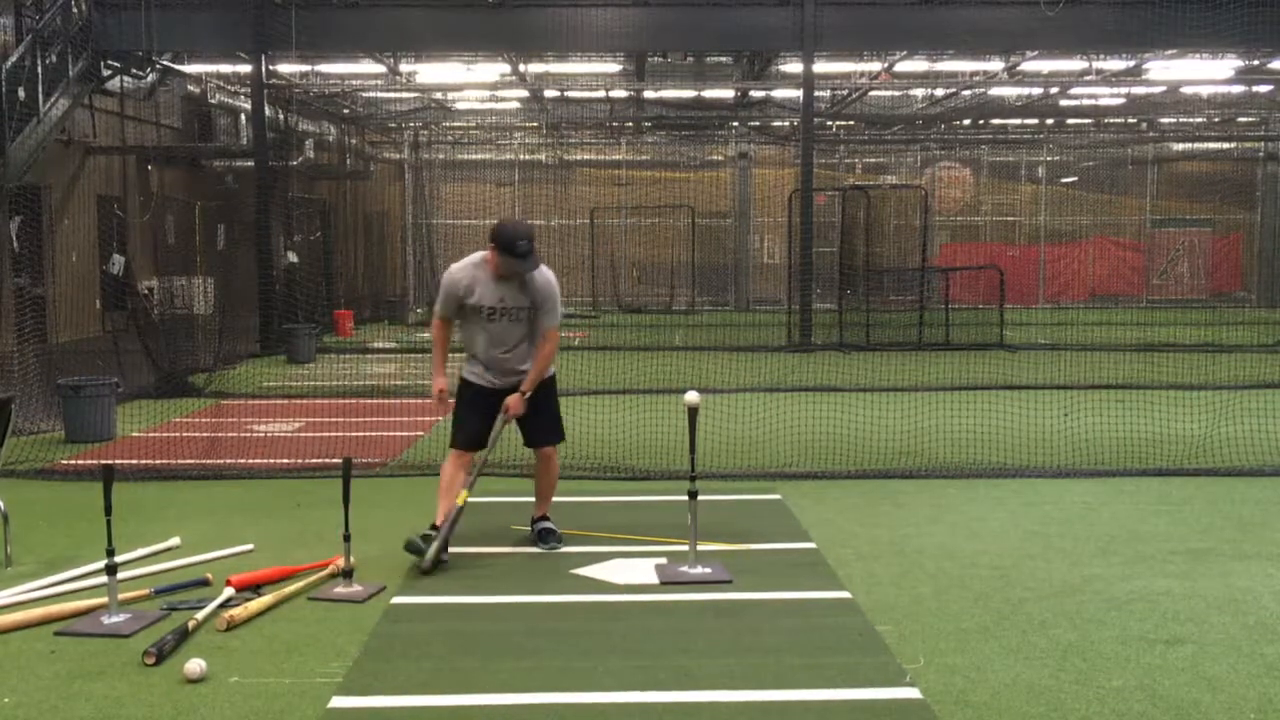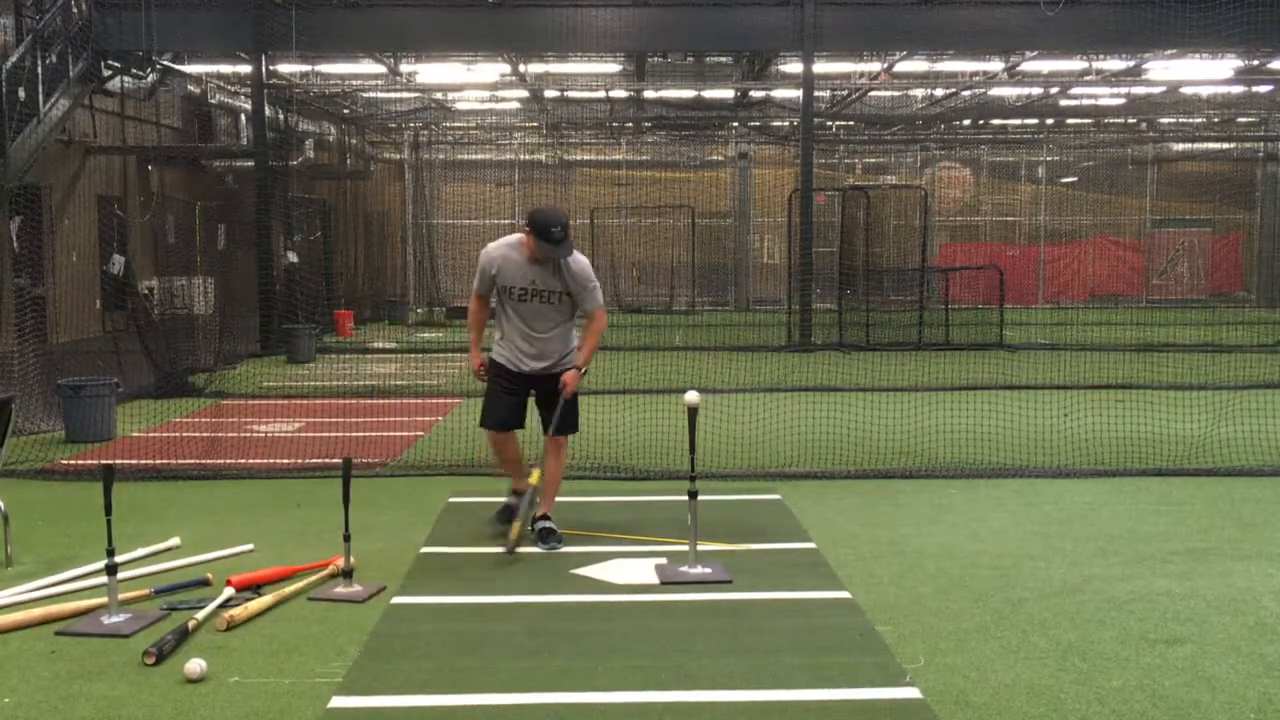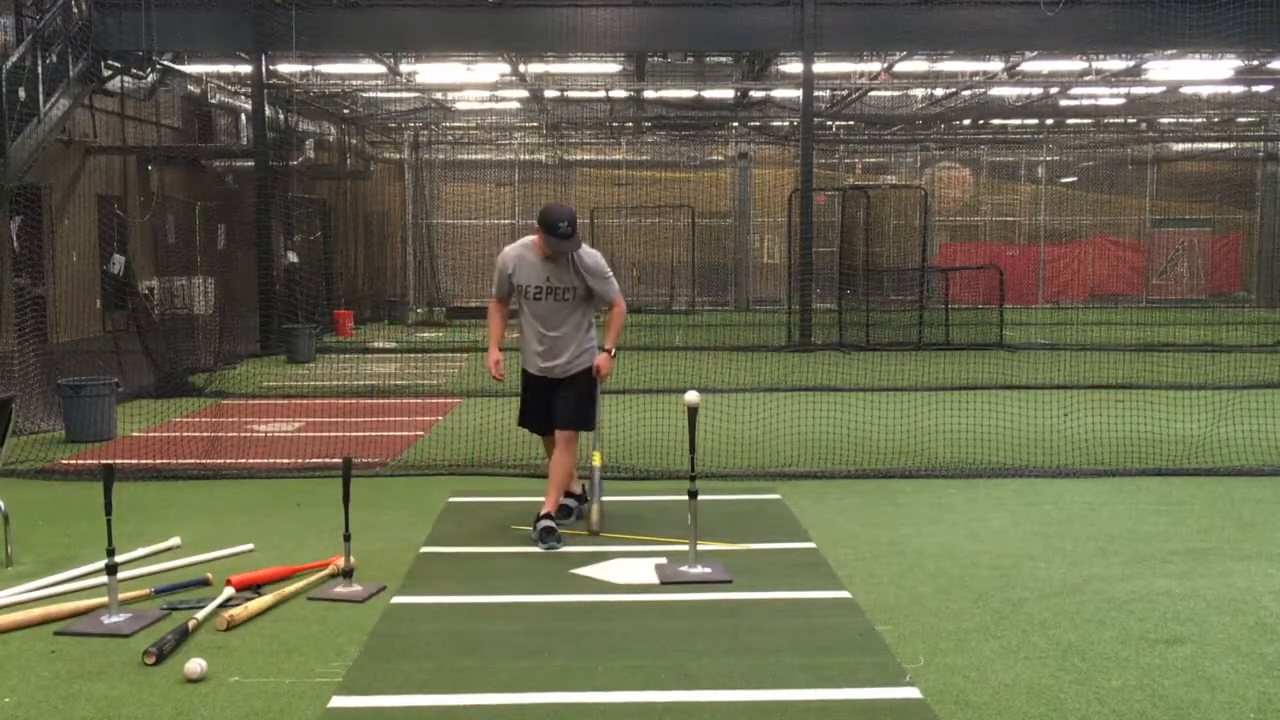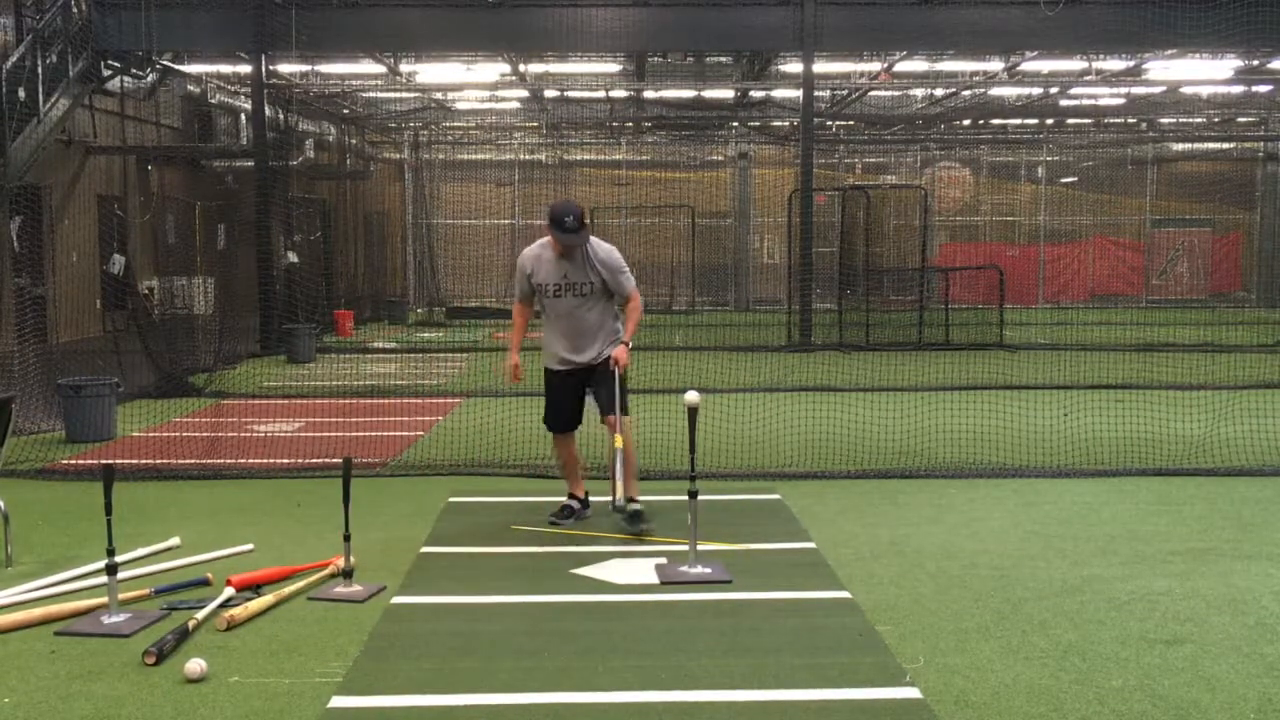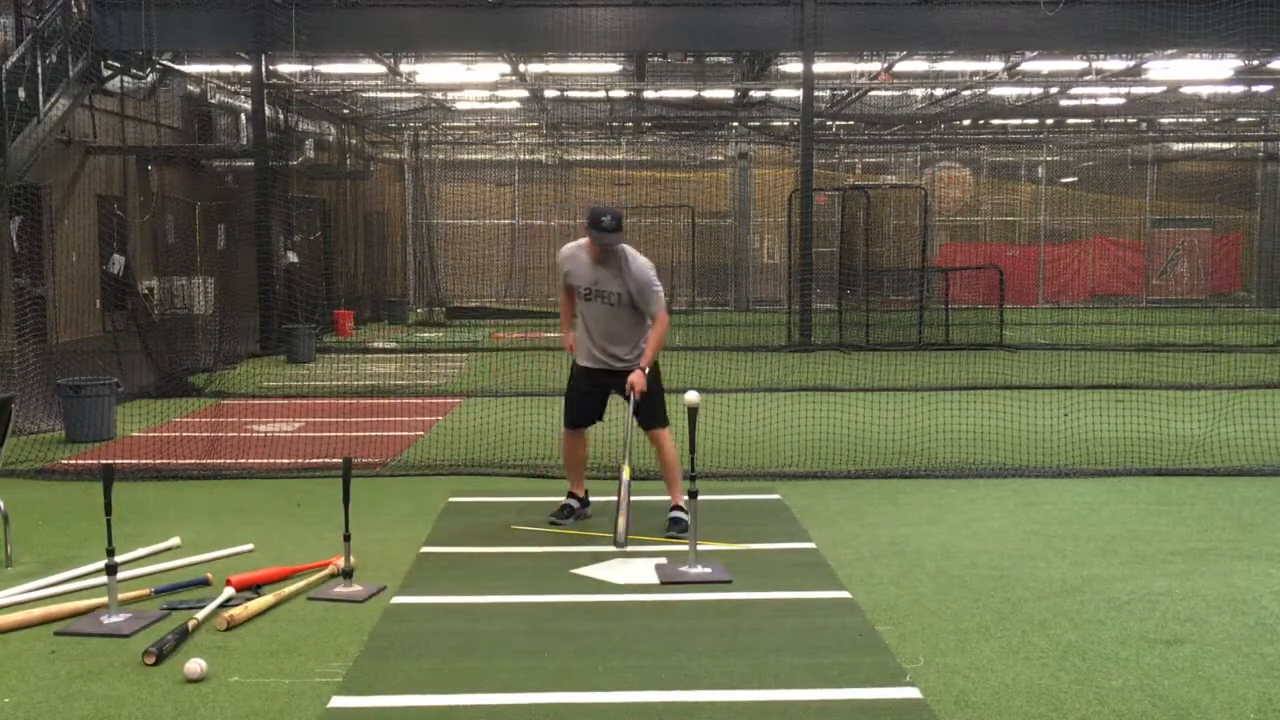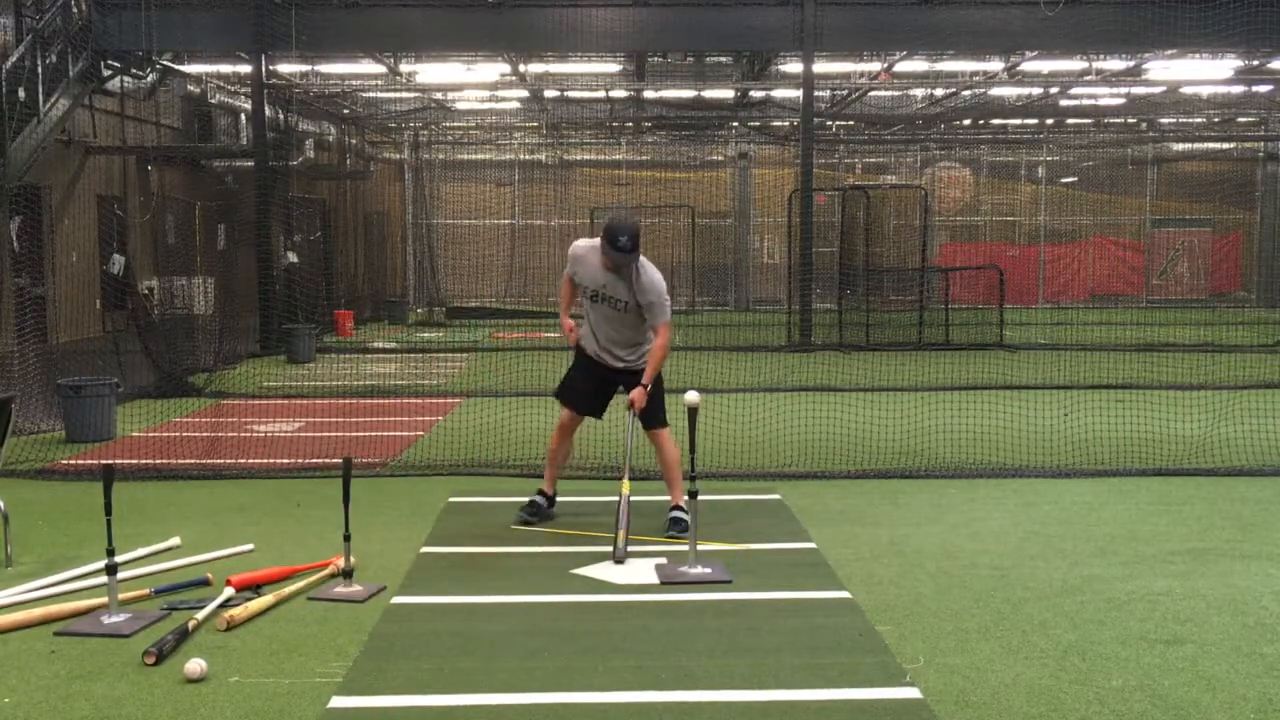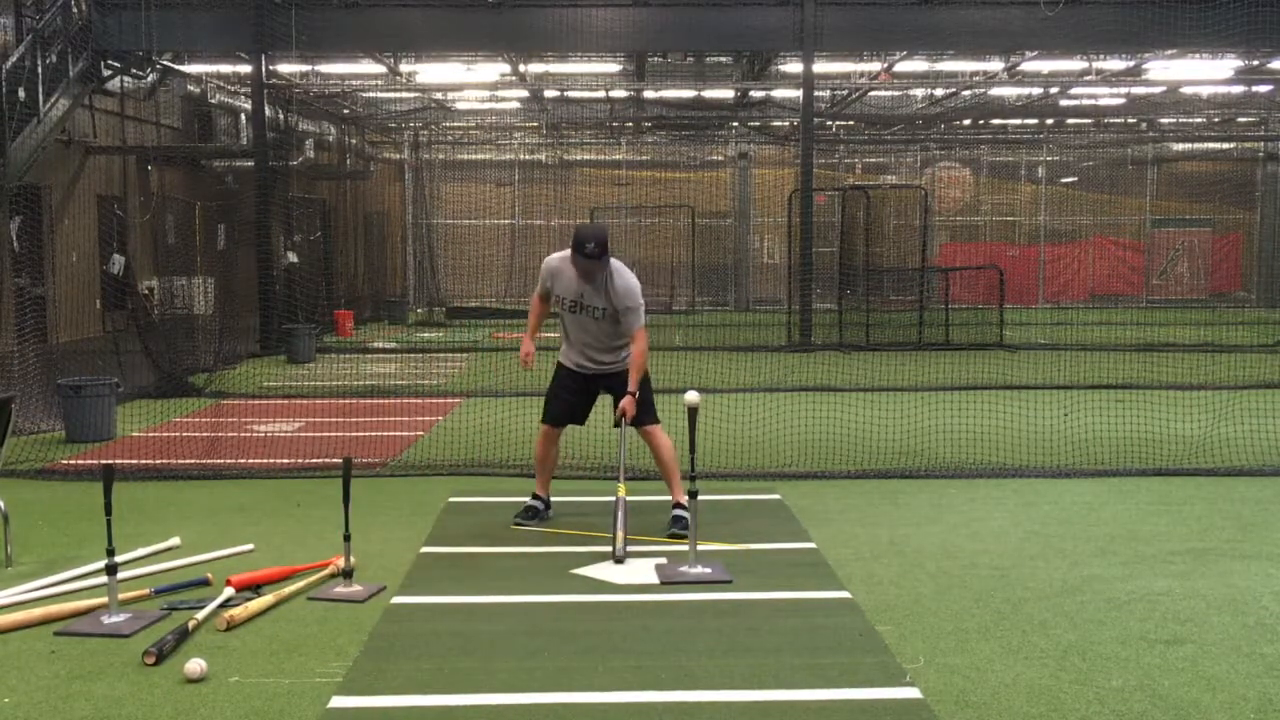
dt=0.3s
person 1, frame 1
left shoulder: (543, 281)
right shoulder: (459, 276)
left elbow: (549, 341)
right elbow: (442, 323)
left wrist: (524, 392)
right wrist: (439, 374)
left hip: (533, 378)
right hip: (479, 377)
left knee: (546, 450)
right knee: (460, 451)
left ankle: (541, 519)
right ankle: (437, 530)
person 1, frame 2
left shoulder: (577, 266)
right shoulder: (494, 255)
left elbow: (598, 319)
right elbow: (479, 300)
left wrist: (579, 368)
right wrist: (475, 349)
left hip: (560, 364)
right hip: (508, 360)
left knee: (558, 438)
right knee: (498, 432)
left ankle: (543, 516)
right ankle: (518, 489)
person 1, frame 3
left shoulder: (590, 261)
right shoulder: (511, 258)
left elbow: (617, 305)
right elbow: (499, 302)
left wrist: (607, 350)
right wrist: (494, 348)
left hip: (578, 364)
right hip: (535, 364)
left knee: (567, 437)
right knee: (547, 435)
left ankle: (546, 517)
right ankle: (574, 493)
person 1, frame 4
left shoulder: (605, 255)
right shoulder: (530, 258)
left elbow: (634, 300)
right elbow: (523, 304)
left wrist: (625, 342)
right wrist: (514, 350)
left hip: (605, 354)
right hip: (559, 360)
left knee: (617, 422)
right knee: (561, 432)
left ankle: (632, 500)
right ankle: (576, 497)
person 1, frame 5
left shoulder: (640, 269)
right shoulder: (569, 256)
left elbow: (660, 323)
left wrist: (642, 369)
right wrist: (567, 328)
left hip: (635, 361)
right hip: (589, 360)
left knee: (657, 430)
right knee: (573, 427)
left ankle: (678, 506)
right ankle: (577, 497)
person 1, frame 6
left shoulder: (650, 280)
right shoulder: (580, 252)
left elbow: (663, 336)
left wrist: (644, 385)
right wrist: (564, 315)
left hip: (638, 361)
right hip: (592, 353)
left knee: (658, 430)
right knee: (566, 421)
left ankle: (678, 506)
right ankle: (546, 495)
person 1, frame 7
left shoulder: (625, 283)
right shoulder: (553, 266)
left elbow: (639, 341)
right elbow: (542, 297)
left wrist: (631, 392)
right wrist: (529, 337)
left hip: (621, 364)
right hip: (574, 363)
left knee: (651, 429)
right knee: (548, 429)
left ankle: (680, 505)
right ankle: (540, 499)
